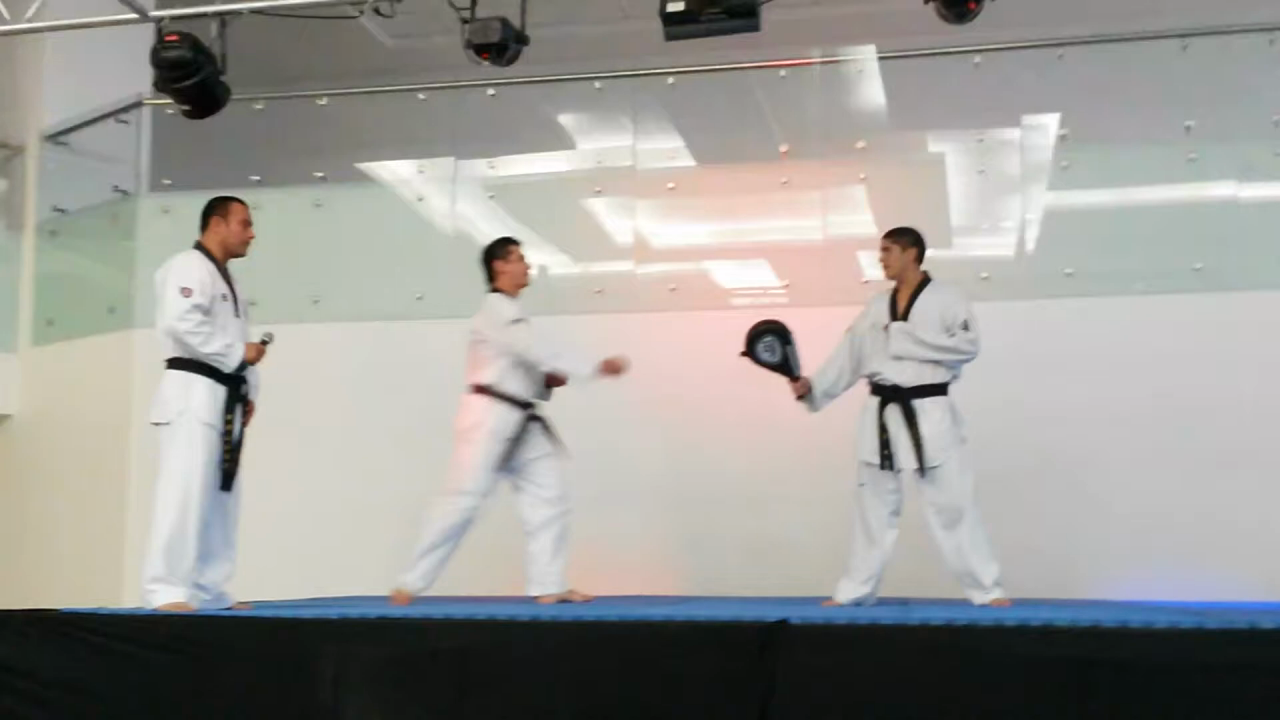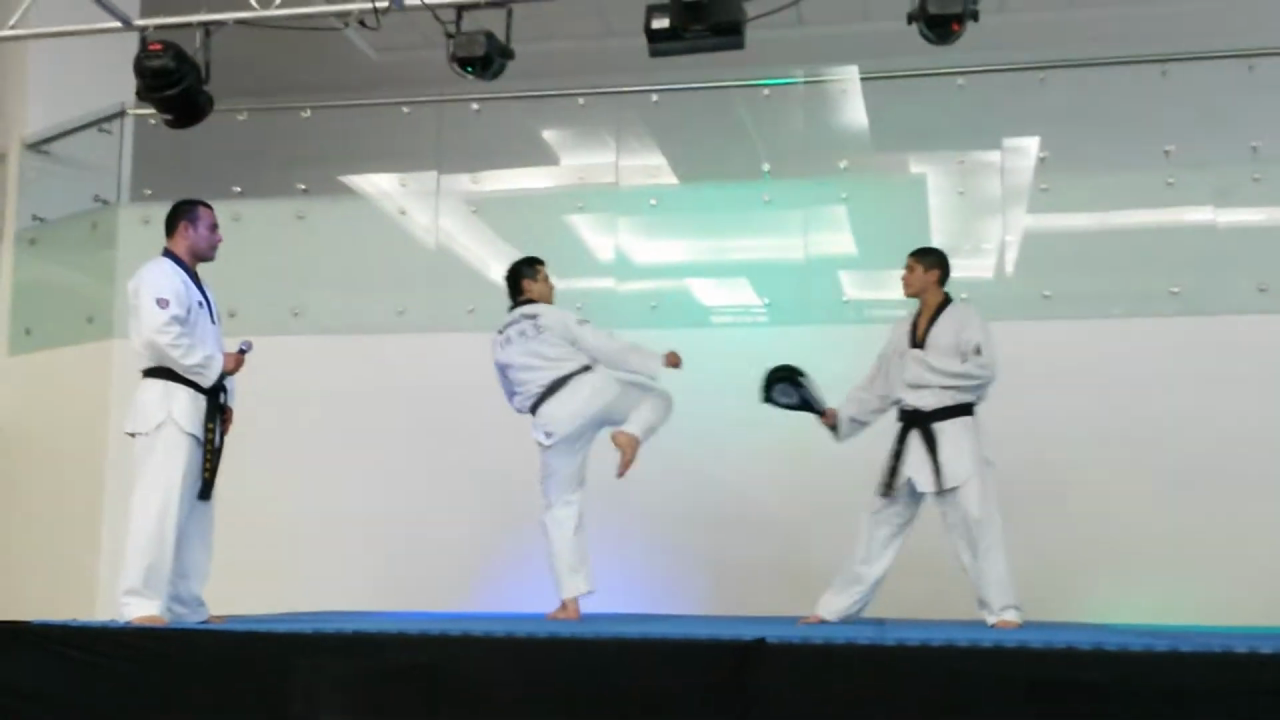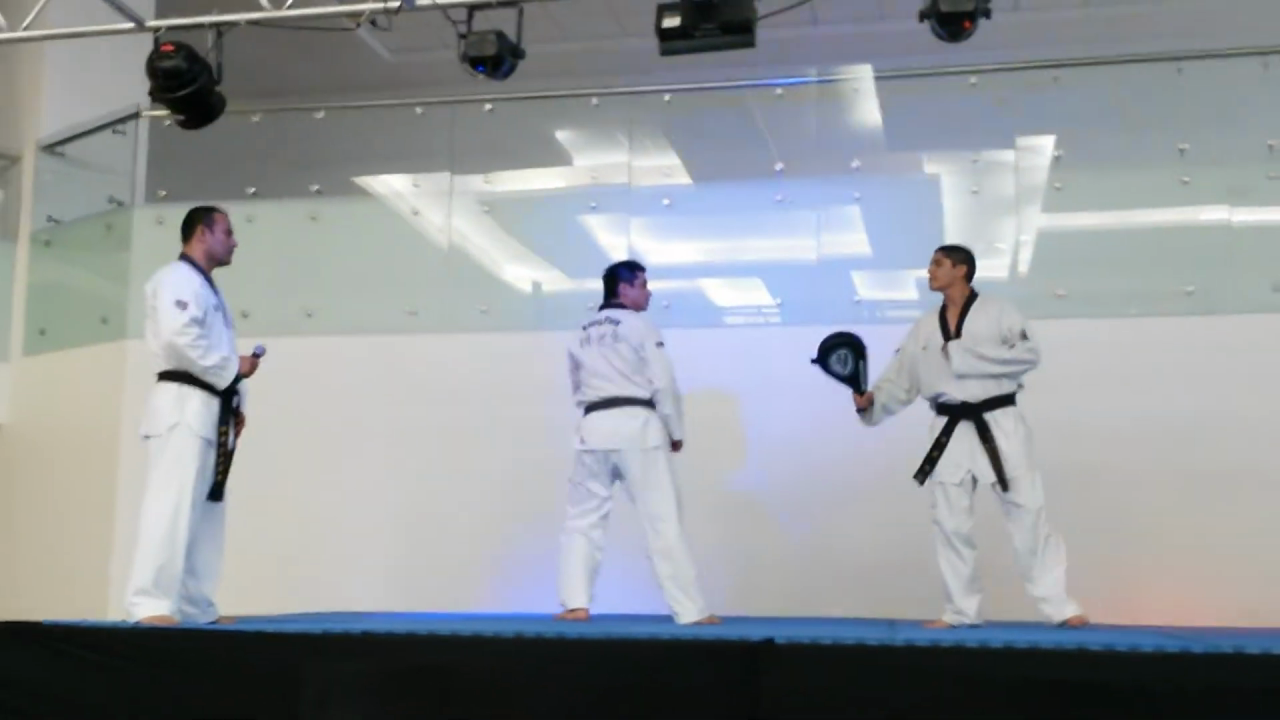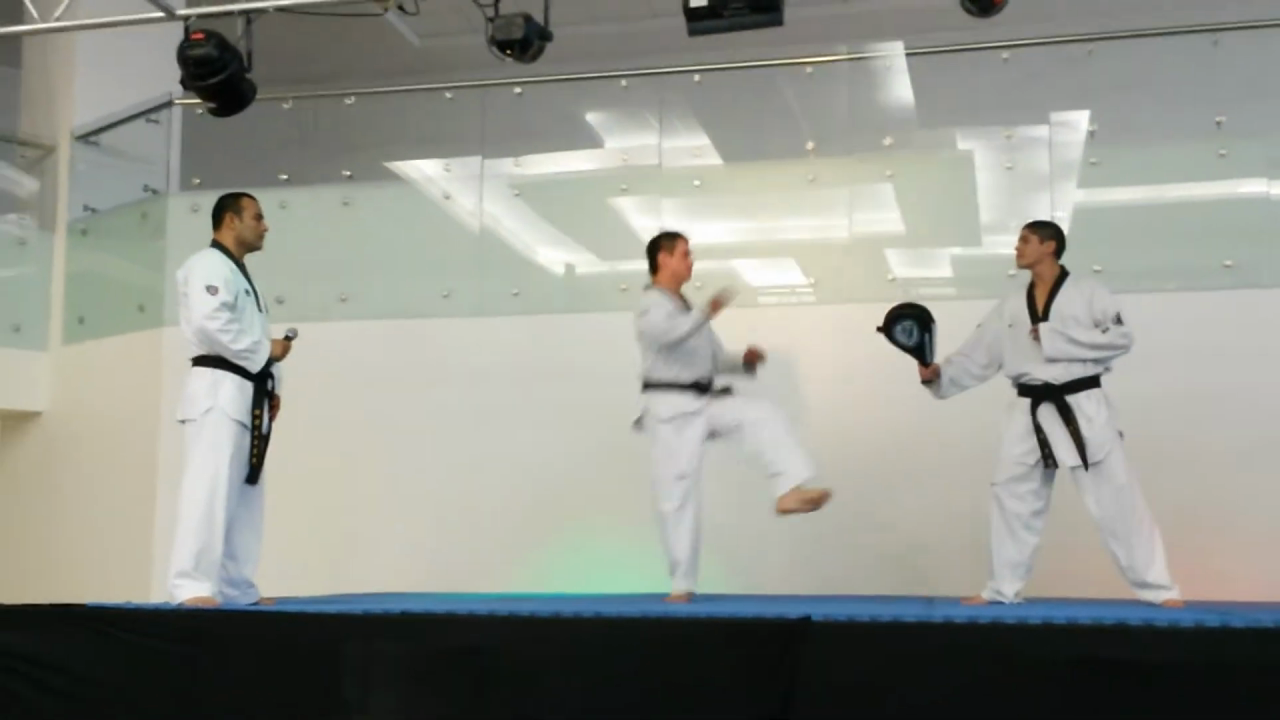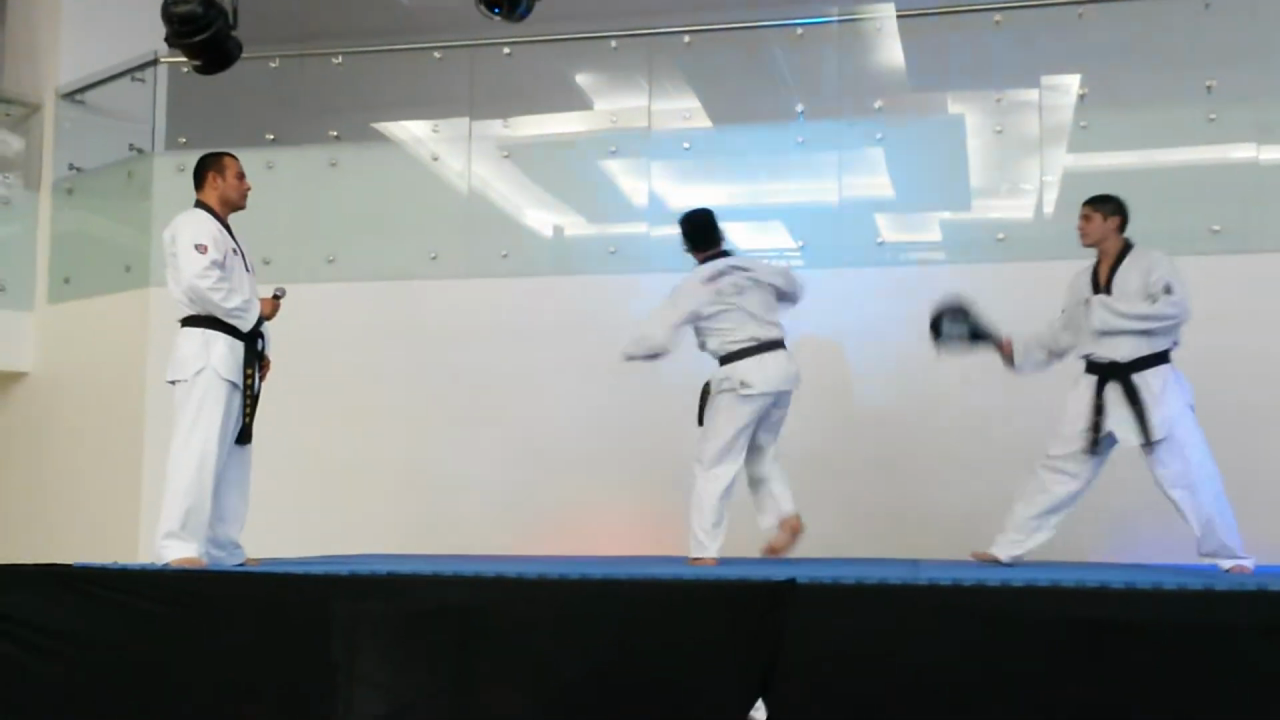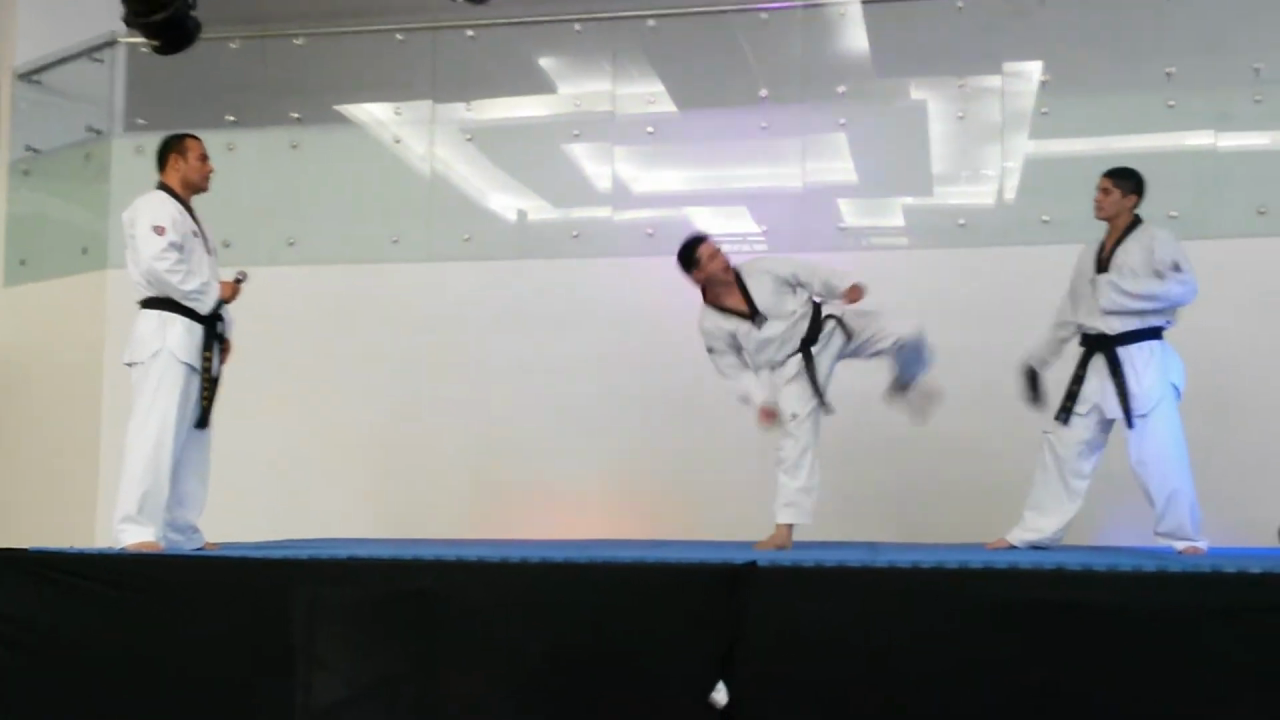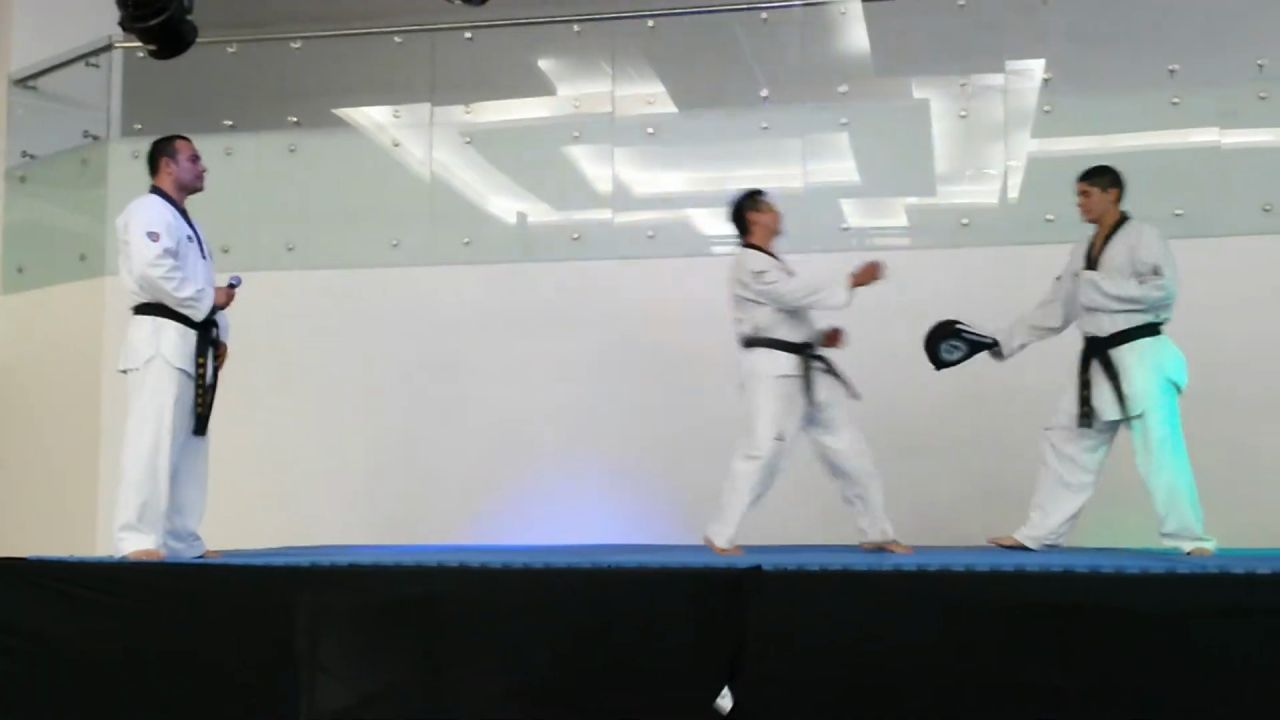
dt=0.7s
person 1, frame 1
left shoulder: (227, 281)
right shoulder: (188, 267)
right elbow: (181, 324)
left wrist: (247, 392)
right wrist: (237, 353)
left hip: (223, 400)
right hip: (193, 395)
left knee: (220, 499)
right knee: (184, 492)
left ankle: (208, 590)
right ankle: (167, 590)
person 1, frame 2
left shoulder: (195, 285)
right shoulder: (159, 275)
right elbow: (161, 336)
left wrist: (223, 399)
right wrist: (218, 365)
left hip: (197, 409)
right hip: (170, 405)
left knee: (194, 507)
right knee: (161, 502)
left ankle: (184, 605)
right ankle: (141, 603)
person 1, frame 3
left shoulder: (207, 289)
right shoulder: (178, 278)
right elbow: (178, 338)
left wrist: (234, 402)
right wrist: (234, 367)
left hip: (209, 410)
right hip: (183, 407)
left knee: (206, 509)
right knee: (172, 503)
left ankle: (194, 605)
right ankle: (149, 604)
person 1, frame 4
left shoulder: (241, 276)
right shoulder: (208, 265)
right elbow: (209, 323)
left wrist: (269, 386)
right wrist: (265, 351)
left hip: (245, 395)
right hip: (218, 391)
left knee: (244, 493)
right knee: (209, 488)
left ankle: (236, 586)
right ankle: (191, 586)
person 1, frame 5
left shoulder: (224, 234)
right shoulder: (194, 225)
right elbow: (200, 283)
left wrist: (258, 347)
right wrist: (255, 310)
left hip: (233, 354)
right hip: (209, 351)
left knee: (232, 454)
right knee: (199, 449)
left ankle: (222, 547)
right ankle: (178, 547)
person 1, frame 6
left shoulder: (189, 218)
right shoulder: (155, 207)
right elbow: (158, 265)
left wrist: (220, 330)
right wrist: (215, 293)
left hip: (194, 337)
right hip: (167, 333)
left knee: (191, 437)
right knee: (156, 432)
left ankle: (180, 531)
right ankle: (136, 530)
person 1, frame 7
left shoulder: (186, 222)
right shoulder: (148, 211)
right elbow: (152, 271)
left wrist: (217, 333)
right wrist: (207, 300)
left hip: (191, 343)
right hip: (161, 339)
left knee: (189, 444)
right knee: (153, 439)
left ankle: (181, 539)
right ankle: (137, 539)
person 2, frame 1
left shoulder: (946, 298)
right shoulder: (876, 307)
left elbow: (967, 345)
right elbow: (848, 358)
left wrist: (907, 340)
right wrist: (813, 386)
left hip: (929, 412)
right hip: (882, 414)
left knee: (952, 502)
right knee: (874, 503)
left ankle: (986, 589)
right ankle: (855, 590)
person 2, frame 2
left shoulder: (965, 319)
right shoulder: (904, 329)
left elbow: (982, 370)
right elbow: (877, 385)
left wrist: (922, 366)
right wrist: (840, 417)
left hip: (952, 434)
right hip: (911, 436)
left knee: (976, 521)
right knee: (883, 523)
left ankle: (1001, 609)
right ankle: (837, 606)
person 2, frame 3
left shoulder: (997, 311)
right shoulder: (925, 328)
left elbow: (1027, 355)
right elbow: (899, 381)
left wrist: (964, 355)
right wrist: (870, 401)
left hip: (997, 422)
right hip: (951, 430)
left knee: (1028, 510)
right knee: (950, 522)
left ankle: (1059, 605)
right ankle: (960, 610)
person 2, frame 4
left shoulder: (1088, 292)
right shoulder: (1010, 307)
left elbow: (1120, 338)
right elbow: (978, 357)
left wrist: (1054, 338)
right wrist: (939, 374)
left hip: (1082, 406)
right hip: (1031, 412)
left knee: (1116, 499)
right knee: (1011, 495)
left ankle: (1157, 588)
right ankle: (1002, 589)
person 2, frame 5
left shoulder: (1151, 263)
right shoulder: (1083, 281)
left elbow: (1174, 309)
right elbow: (1060, 336)
left wrist: (1106, 310)
right wrist: (1017, 353)
left hip: (1151, 384)
right hip: (1099, 387)
left knee: (1189, 472)
right knee: (1061, 463)
left ankle: (1228, 556)
right ankle: (1009, 546)
person 2, frame 6
left shoulder: (1156, 240)
right shoulder: (1092, 253)
left elbow: (1180, 290)
right elbow: (1071, 312)
left wrist: (1112, 289)
right wrist: (1039, 359)
left hip: (1143, 360)
right hip: (1096, 362)
left knee: (1159, 454)
right knee: (1065, 442)
left ankle: (1185, 536)
right ankle: (1034, 532)
person 2, frame 7
left shoulder: (1142, 237)
right shoulder: (1083, 250)
left elbow: (1162, 291)
right elbow: (1052, 309)
left wrist: (1099, 289)
right wrist: (1005, 342)
left hip: (1139, 355)
right hip: (1098, 361)
left knee: (1159, 452)
right knee: (1067, 442)
left ankle: (1191, 537)
right ankle: (1039, 532)
person 3, frame 1
left shoulder: (506, 312)
right shoulder: (497, 309)
right elbow: (533, 351)
left wrist: (545, 382)
right wrist: (592, 368)
left hip: (516, 422)
right hip: (489, 418)
left knee: (548, 498)
right knee: (462, 500)
left ankle: (548, 587)
right ankle: (411, 582)
person 3, frame 2
left shoulder: (501, 341)
right shoulder: (552, 315)
left elbow: (516, 398)
right elbow: (603, 345)
right wrist: (658, 360)
left hip: (554, 418)
right hip: (592, 390)
left knee: (561, 508)
right knee: (654, 400)
left ankle: (569, 601)
right ankle: (630, 435)
person 3, frame 3
left shoulder: (584, 336)
right shoulder: (641, 326)
left elbow: (579, 392)
right elbow: (663, 383)
right wrist: (675, 431)
left hip: (594, 429)
right hip: (638, 427)
left knee: (582, 520)
right knee: (663, 522)
left ankle: (575, 604)
right ankle: (691, 610)
person 3, frame 4
left shoulder: (682, 306)
right shoulder: (651, 305)
left elbow: (711, 358)
right elbow: (661, 332)
left wrist: (741, 360)
right wrist: (706, 310)
left hip: (705, 401)
right hip: (671, 409)
left knee: (769, 421)
right knee: (677, 498)
left ankle: (791, 491)
right ankle: (681, 584)
person 3, frame 5
left shoulder: (693, 286)
right shoulder: (756, 269)
left elbow: (652, 340)
right elbow: (792, 290)
left wrist: (634, 349)
left hip: (744, 377)
right hip: (781, 367)
left knee: (714, 464)
right knee: (759, 454)
left ankle: (704, 551)
right ankle: (785, 517)
person 3, frame 6
left shoulder: (758, 269)
right shoulder: (710, 321)
left elbow: (812, 274)
right elbow: (732, 368)
left wrist: (844, 288)
right wrist: (760, 401)
left hip: (828, 329)
right hip: (795, 366)
left knee: (906, 343)
right knee: (796, 441)
left ankle: (904, 386)
right ankle: (784, 529)
person 3, frame 7
left shoulder: (767, 263)
right shoulder: (749, 264)
right elbow: (799, 294)
left wrist: (819, 338)
right wrist: (851, 283)
left hip: (804, 368)
right hip: (771, 368)
left knee: (848, 448)
right knee: (761, 450)
left ankle: (878, 533)
right ankle: (721, 535)
